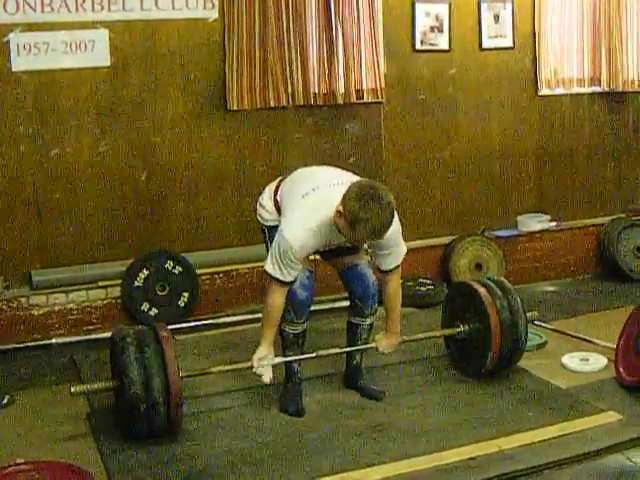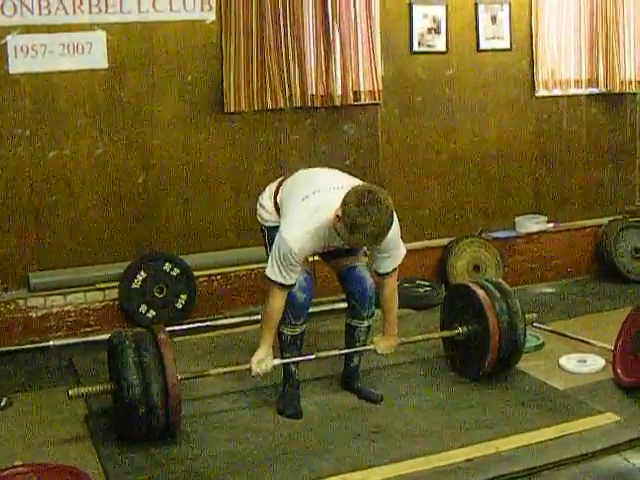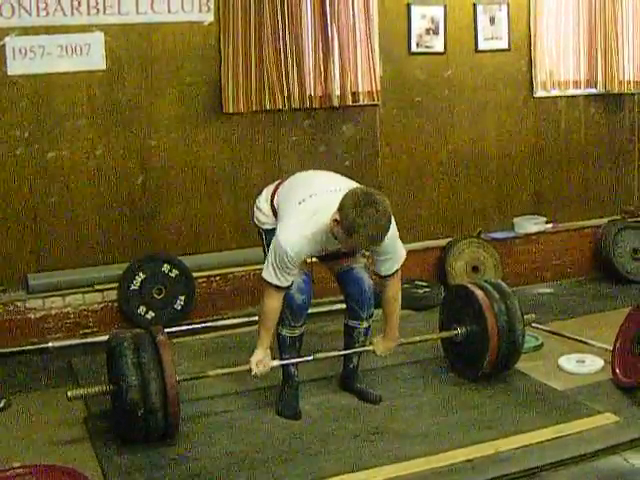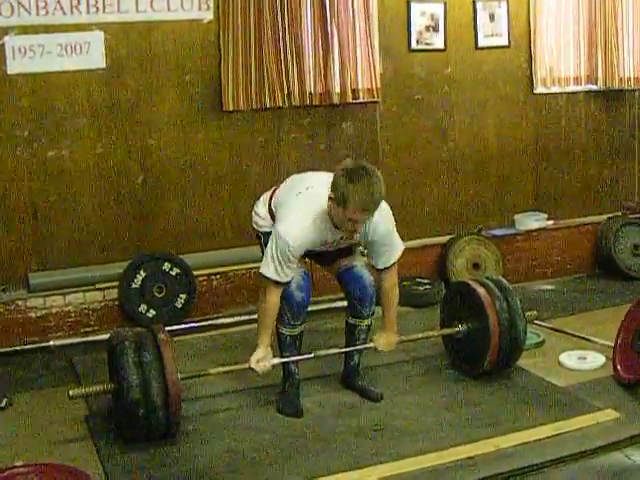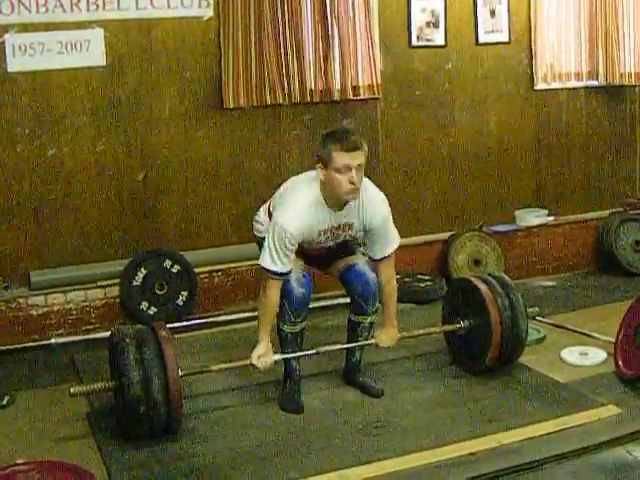
dt=0.3s
person 1, frame 1
left shoulder: (386, 221)
right shoulder: (298, 230)
left elbow: (390, 276)
right elbow: (277, 288)
left wrist: (393, 331)
right wrist: (266, 345)
right hip: (278, 212)
left knee: (366, 285)
right knee: (299, 292)
left ankle: (354, 372)
right ankle: (292, 380)
person 1, frame 2
left shoulder: (385, 223)
right shoulder: (298, 232)
left elbow: (387, 278)
right elbow: (278, 292)
left wrist: (389, 333)
right wrist: (265, 347)
right hip: (279, 212)
left knee: (363, 287)
right knee: (298, 293)
left ankle: (351, 374)
right ankle: (290, 382)
person 1, frame 3
left shoulder: (382, 228)
right shoulder: (294, 236)
left elbow: (391, 279)
right elbow: (273, 294)
left wrist: (390, 335)
right wrist: (262, 348)
right hip: (276, 215)
left knee: (362, 289)
right knee: (296, 295)
left ankle: (351, 375)
right ankle: (290, 382)
person 1, frame 4
left shoulder: (380, 217)
right shoulder: (295, 227)
left elbow: (388, 273)
right elbow: (272, 291)
left wrist: (389, 330)
right wrist: (264, 346)
right hip: (273, 224)
left knee: (364, 288)
right knee: (296, 294)
left ankle: (352, 372)
right ankle: (290, 381)
person 1, frame 5
left shoulder: (374, 202)
right shoulder: (293, 214)
left elbow: (385, 265)
right elbow: (272, 284)
left wrist: (390, 324)
right wrist: (264, 341)
left hip: (336, 241)
right hip: (275, 234)
left knee: (366, 285)
right knee: (297, 291)
left ankle: (353, 368)
right ankle: (291, 377)
